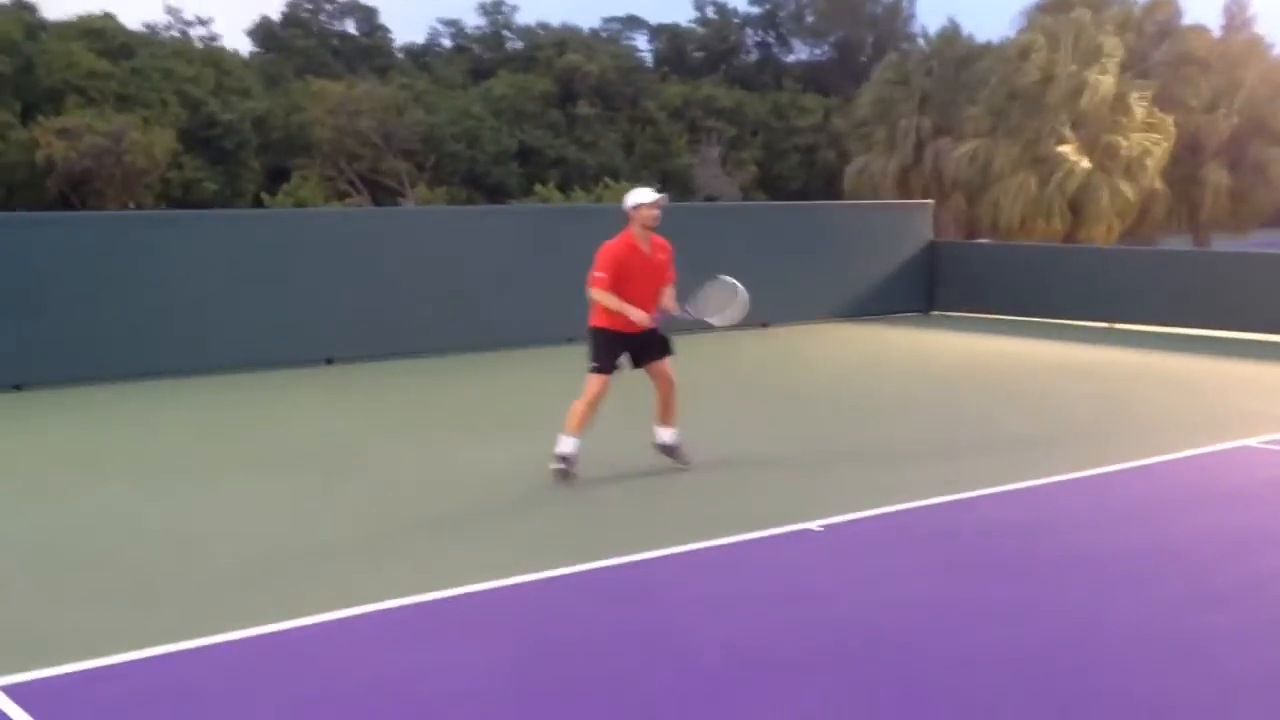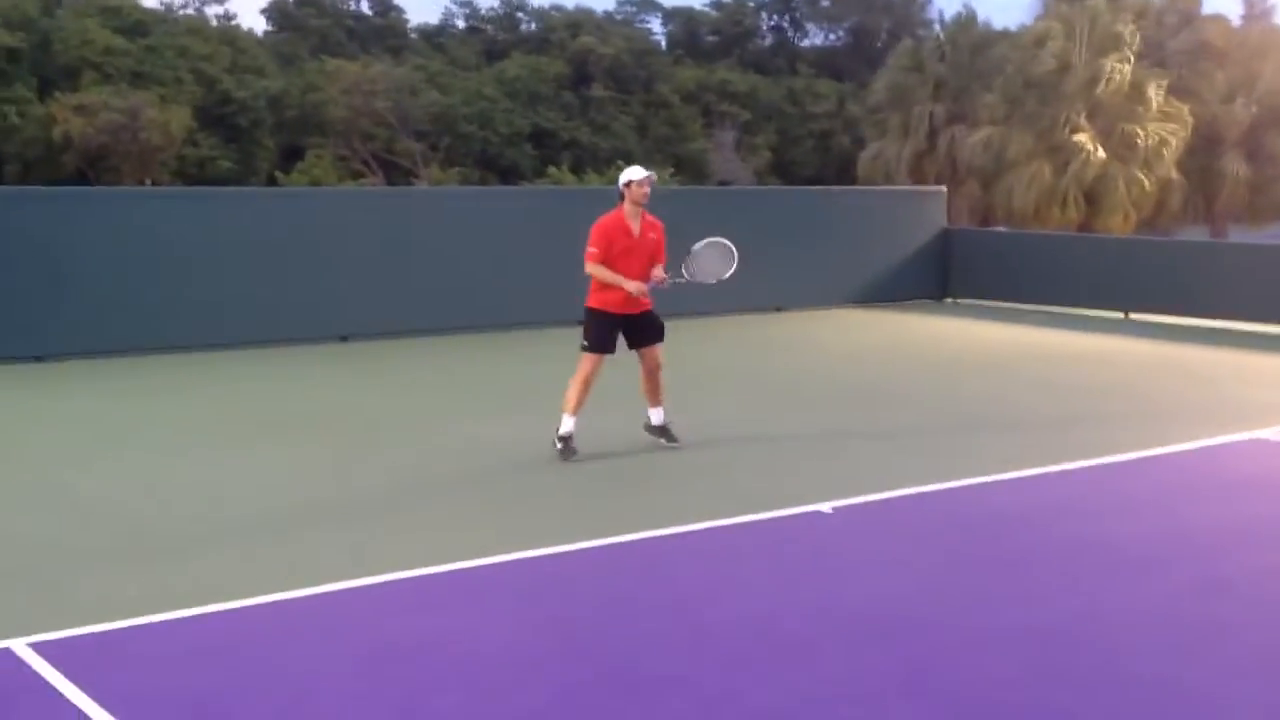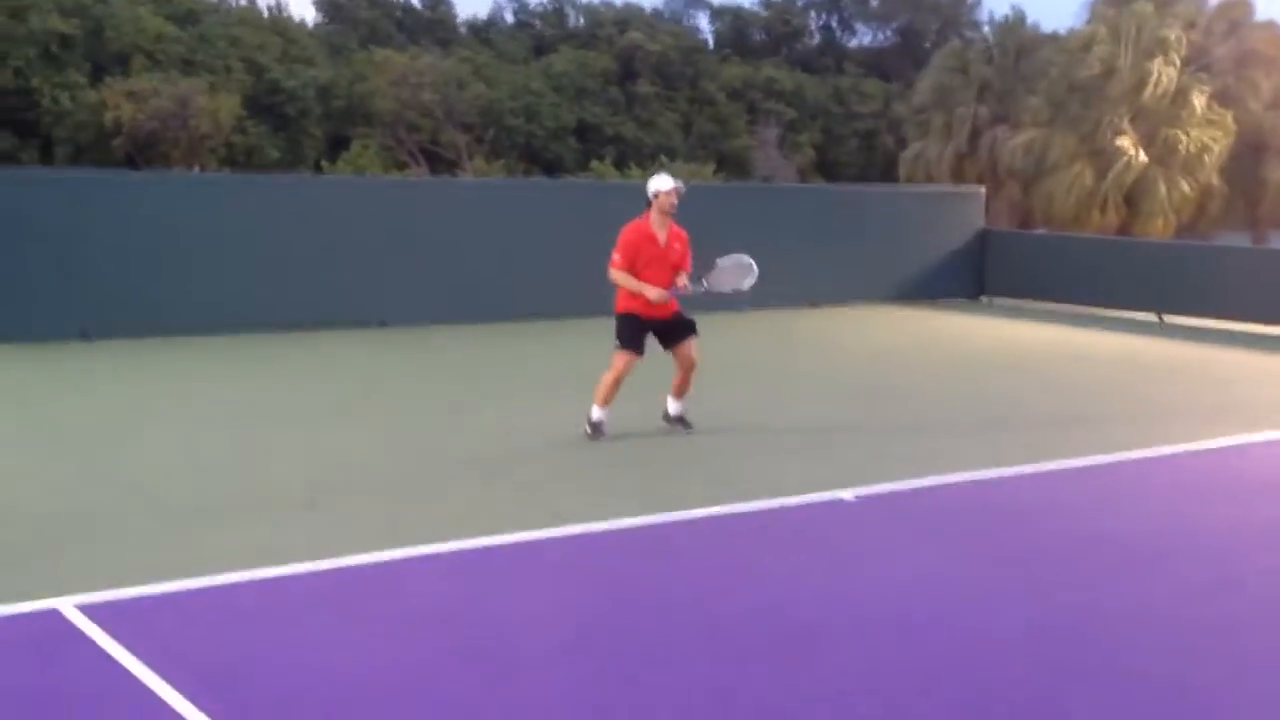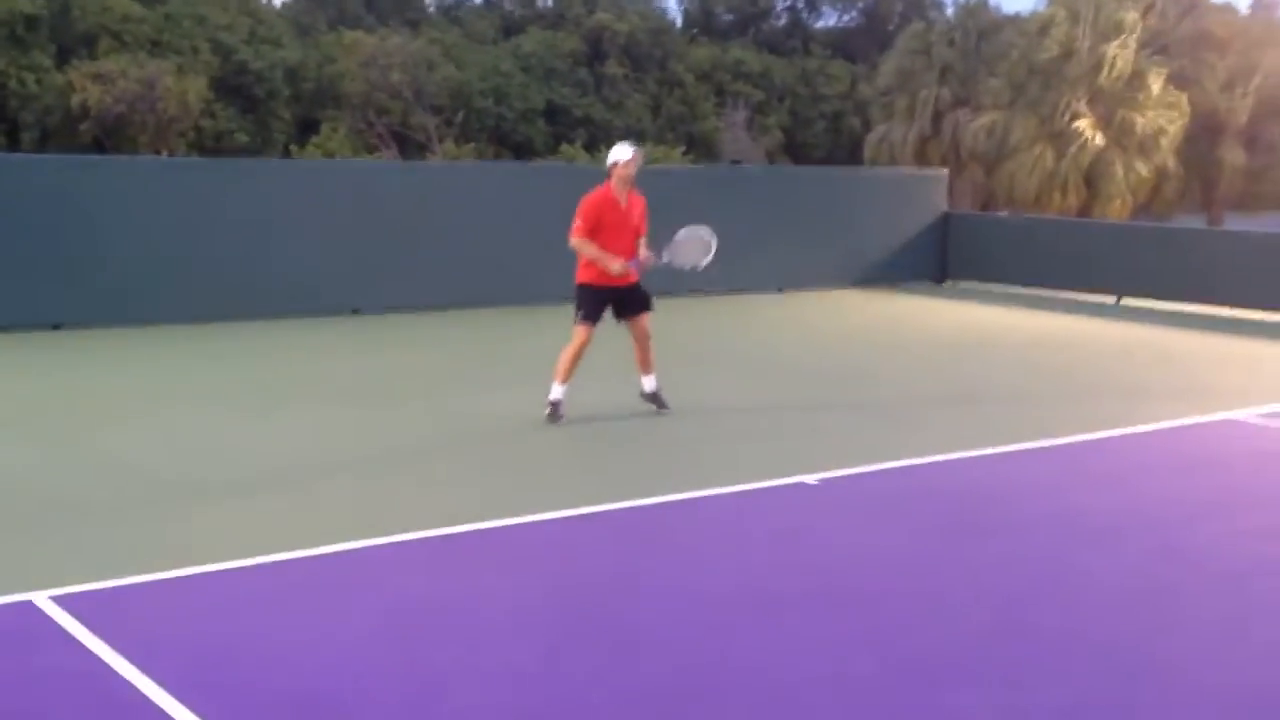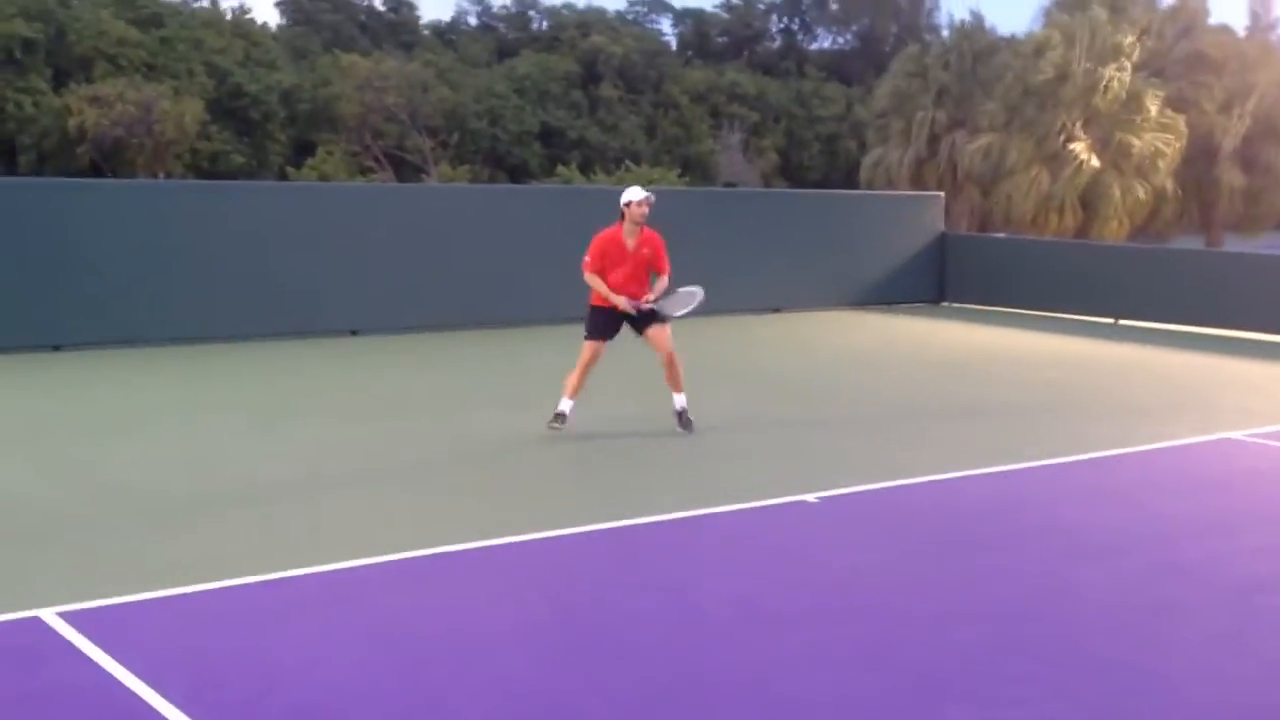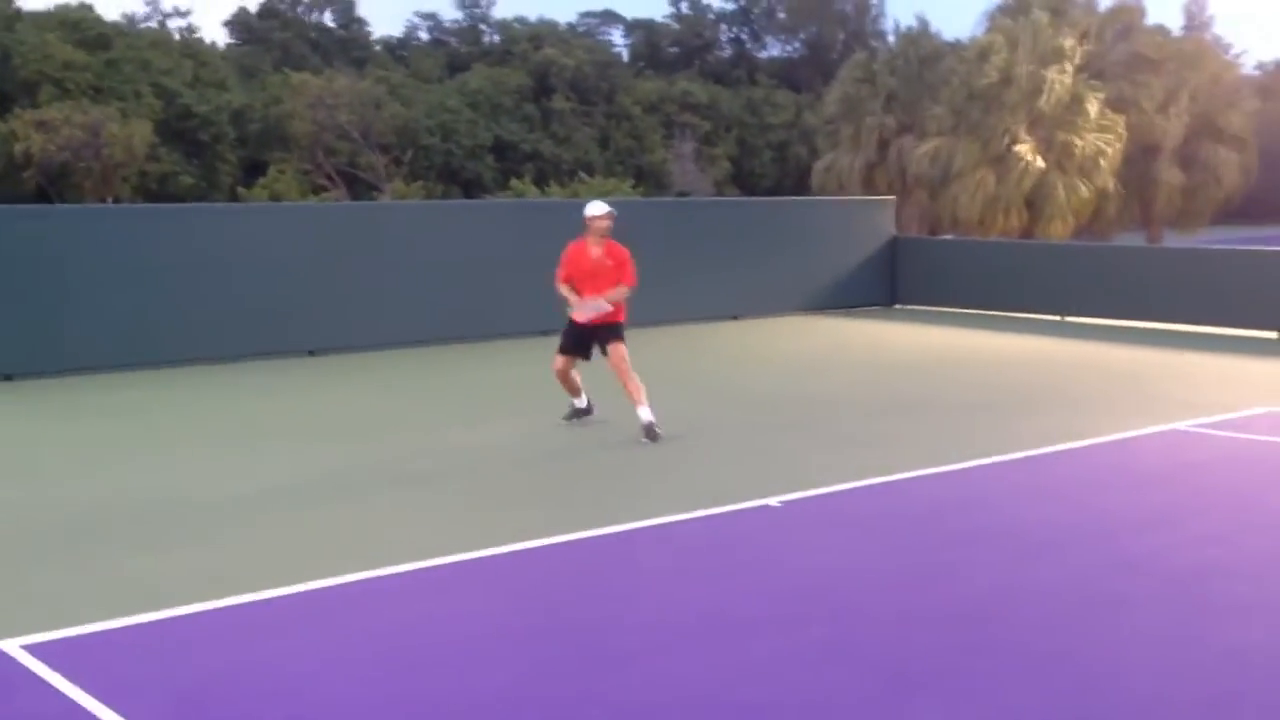
dt=0.3s
person 1, frame 1
left shoulder: (662, 247)
right shoulder: (613, 250)
left elbow: (666, 284)
right elbow: (596, 292)
left wrist: (668, 300)
right wrist: (630, 311)
left hip: (644, 326)
right hip: (608, 326)
left knee: (666, 380)
right knee: (596, 389)
left ankle: (667, 440)
right ankle: (564, 452)
person 1, frame 2
left shoulder: (656, 227)
right shoulder: (605, 225)
left elbow: (658, 263)
right elbow: (591, 267)
left wrist: (658, 273)
right wrist: (626, 283)
left hip: (640, 307)
right hip: (603, 307)
left knee: (653, 364)
right knee: (588, 368)
left ankle: (656, 421)
right ankle: (564, 433)
person 1, frame 3
left shoulder: (681, 236)
right shoulder: (632, 233)
left elbow: (682, 271)
right elbow: (615, 273)
left wrist: (682, 281)
right wrist: (646, 290)
left hip: (667, 310)
right hip: (634, 310)
left knee: (689, 360)
right knee: (620, 368)
left ankle: (674, 411)
right ankle: (596, 417)
person 1, frame 4
left shoulder: (639, 202)
right shoulder: (594, 200)
right elbow: (576, 240)
left wrist: (642, 251)
right wrist: (608, 262)
left hip: (626, 281)
right hip: (593, 281)
left knee: (643, 334)
right knee: (580, 340)
left ankle: (650, 388)
right ankle: (555, 398)
person 1, frame 5
left shoulder: (654, 240)
right shoulder: (604, 239)
left elbow: (663, 275)
right elbow: (589, 274)
left wrist: (654, 294)
right wrist: (614, 297)
left hip: (639, 304)
right hip: (605, 304)
left knee: (668, 351)
right knee: (588, 358)
left ankle: (680, 407)
right ankle: (563, 410)
person 1, frame 6
left shoulder: (620, 253)
right shoulder: (572, 250)
left elbow: (626, 291)
right elbow: (561, 282)
left wrist: (599, 300)
right wrist: (572, 298)
left hip: (609, 319)
right hip: (580, 319)
left knee: (622, 367)
right knee: (560, 367)
left ankle: (648, 421)
right ankle: (581, 404)
